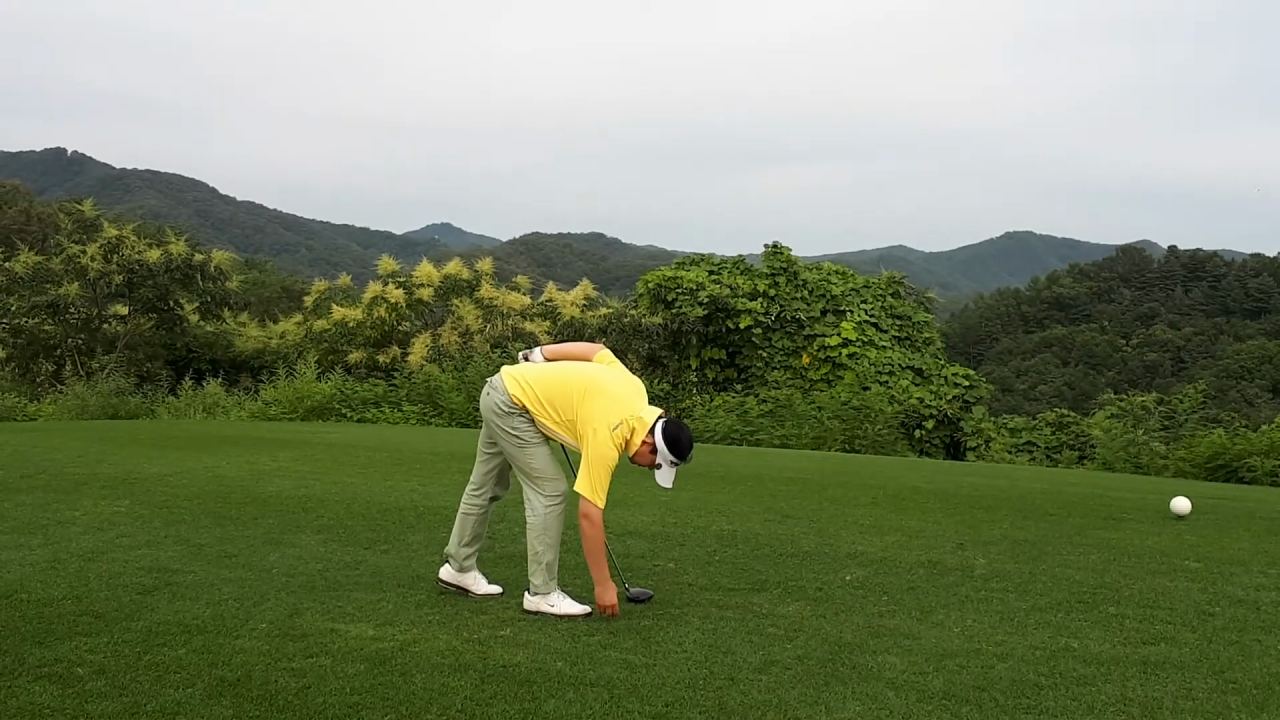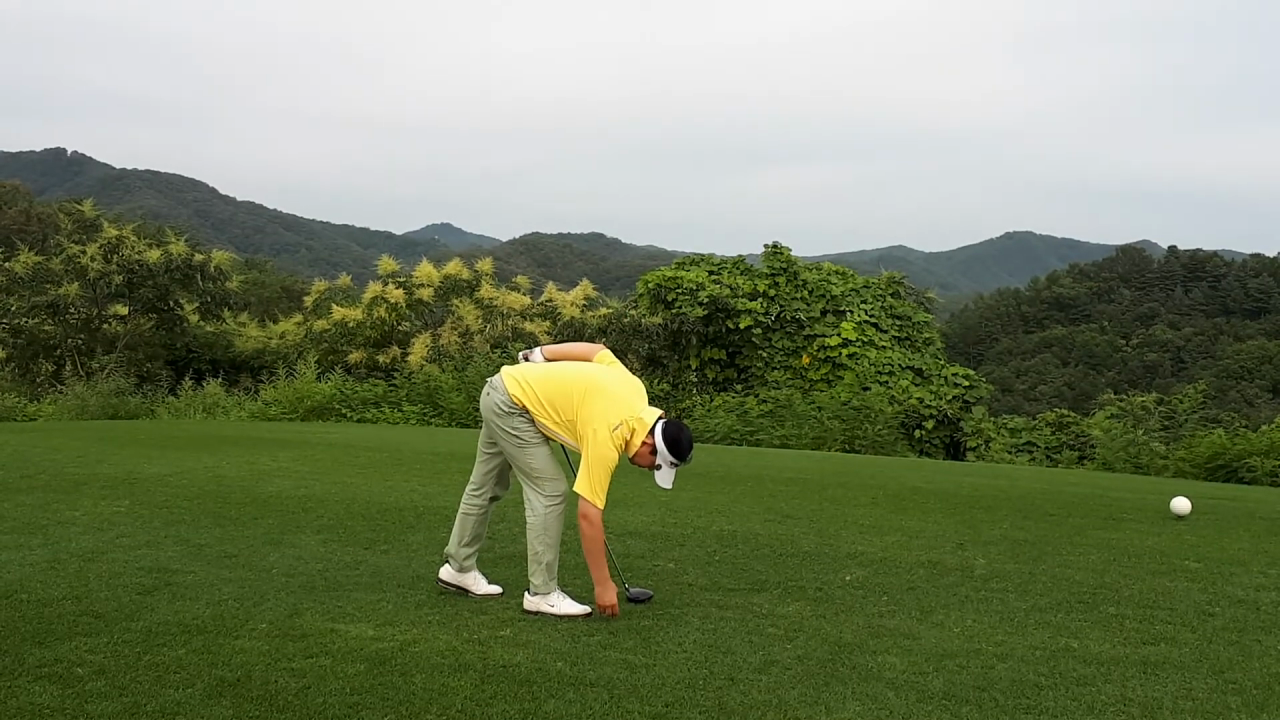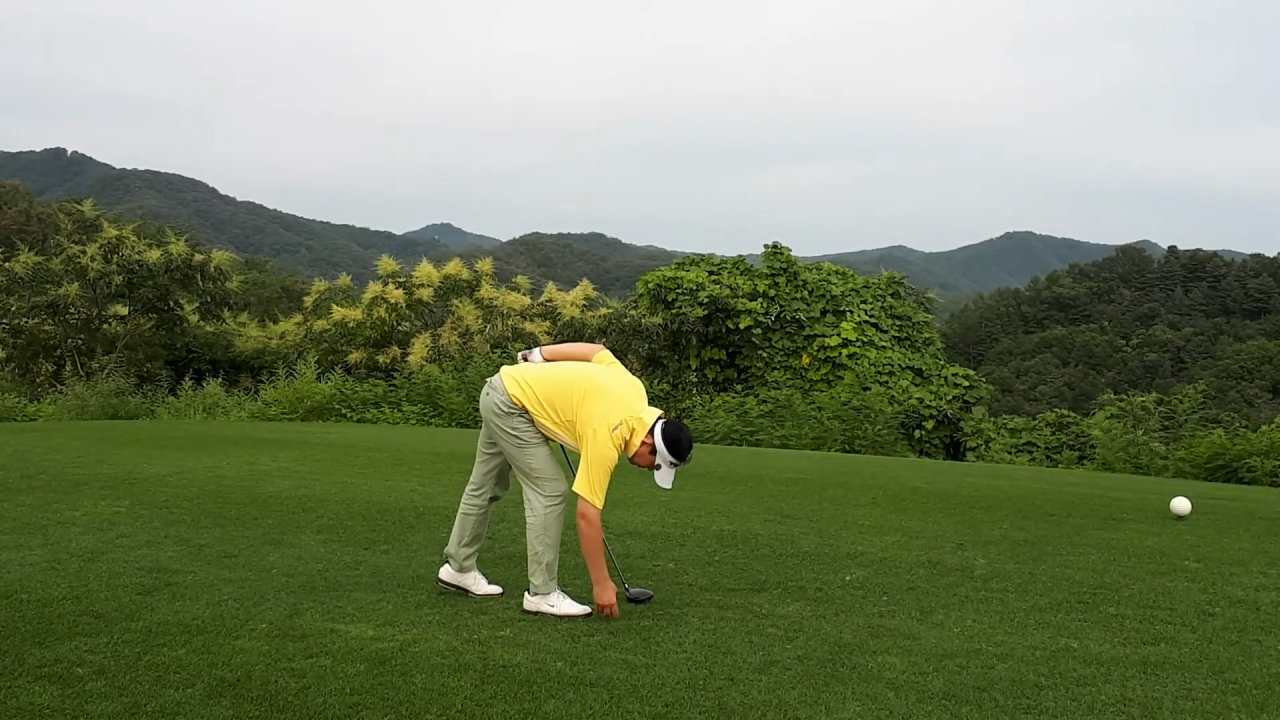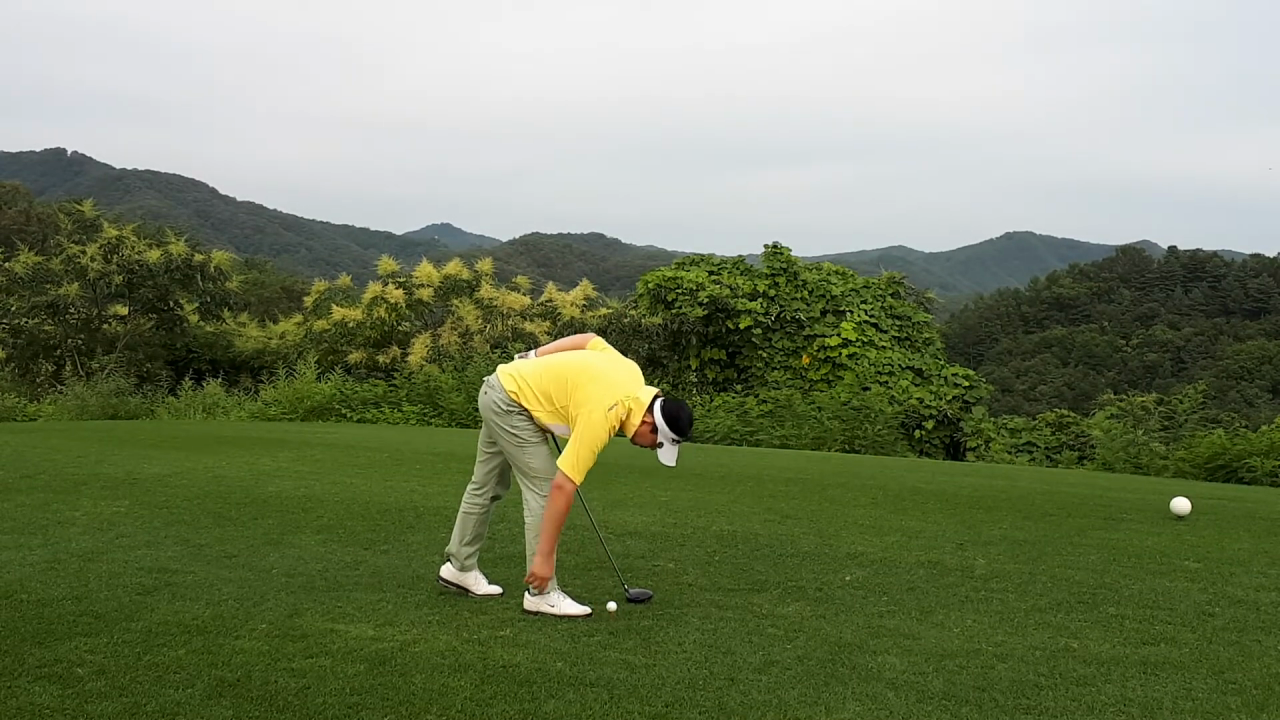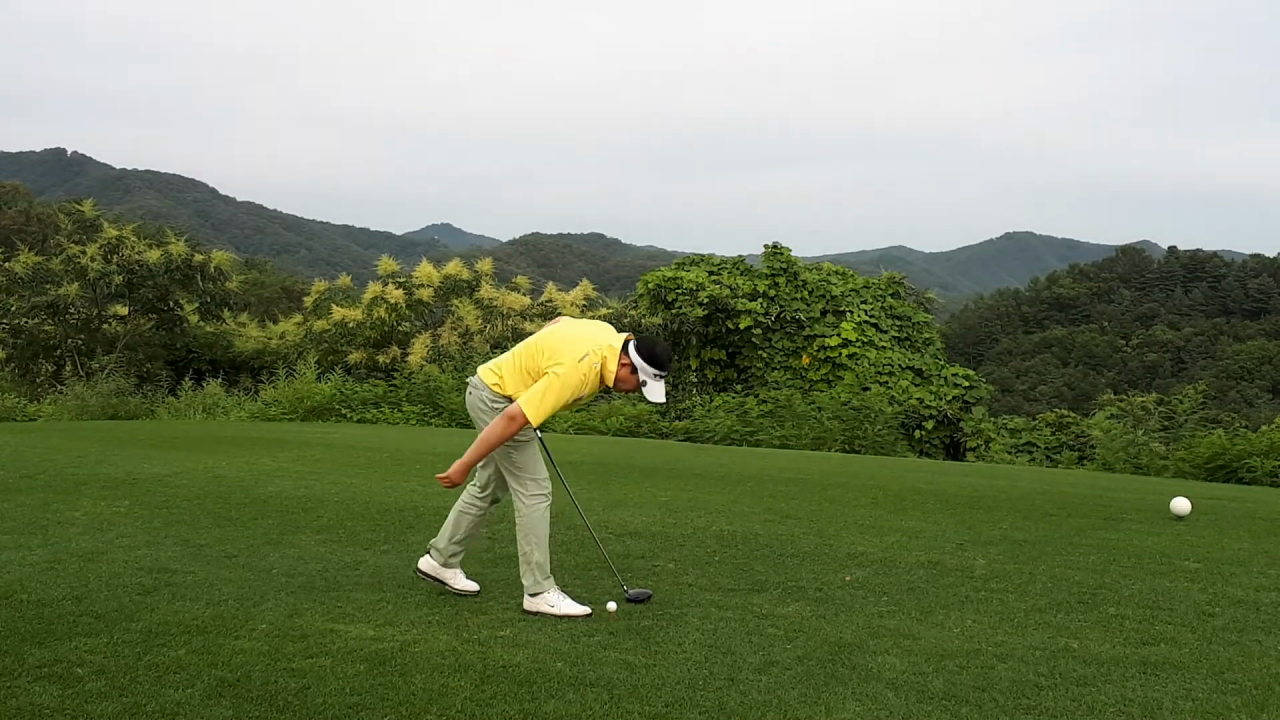
dt=0.3s
person 1, frame 1
left shoulder: (635, 392)
right shoulder: (607, 437)
left elbow: (597, 350)
right elbow: (589, 515)
left wrist: (538, 355)
right wrist: (603, 585)
left hip: (506, 388)
right hip: (512, 404)
left knee: (487, 487)
right knee: (550, 493)
left ankle: (459, 567)
right ankle: (542, 593)
person 1, frame 2
left shoulder: (635, 392)
right shoulder: (607, 438)
left elbow: (599, 351)
right elbow: (588, 515)
left wrist: (539, 355)
right wrist: (603, 585)
left hip: (505, 388)
right hip: (511, 404)
left knee: (486, 486)
right knee: (550, 493)
left ankle: (459, 567)
right ankle: (542, 593)
person 1, frame 3
left shoulder: (635, 392)
right shoulder: (607, 438)
left elbow: (597, 351)
right elbow: (587, 515)
left wrist: (538, 356)
right wrist: (602, 585)
left hip: (505, 389)
right hip: (511, 405)
left knee: (486, 487)
right knee: (550, 492)
left ankle: (458, 568)
right ankle: (542, 593)
person 1, frame 4
left shoulder: (633, 378)
right shoulder: (601, 417)
left elbow: (590, 339)
right elbow: (562, 488)
left wrist: (534, 359)
right wrist: (544, 557)
left hip: (503, 388)
right hip: (510, 403)
left knee: (488, 485)
right knee: (543, 490)
left ankle: (459, 566)
right ankle: (542, 594)
person 1, frame 5
left shoulder: (608, 337)
right shoulder: (579, 371)
left elbow: (555, 325)
right elbow: (512, 420)
right wrist: (466, 464)
left hip: (499, 393)
right hip: (494, 399)
left knee: (488, 486)
right knee: (534, 490)
left ankle: (442, 559)
right ankle: (540, 593)
